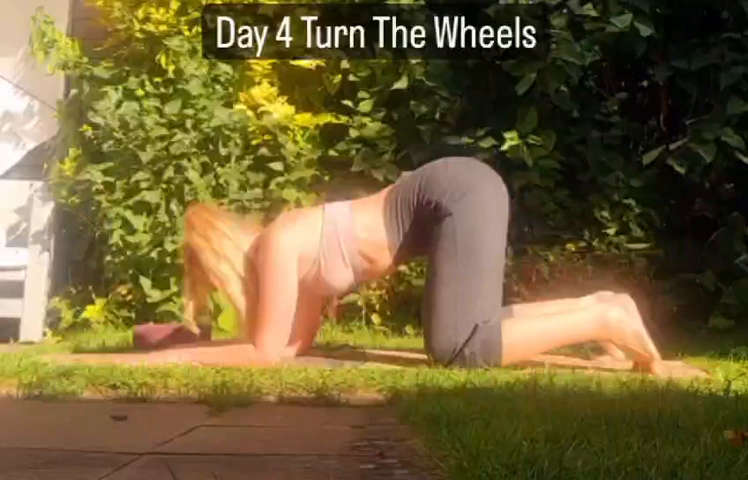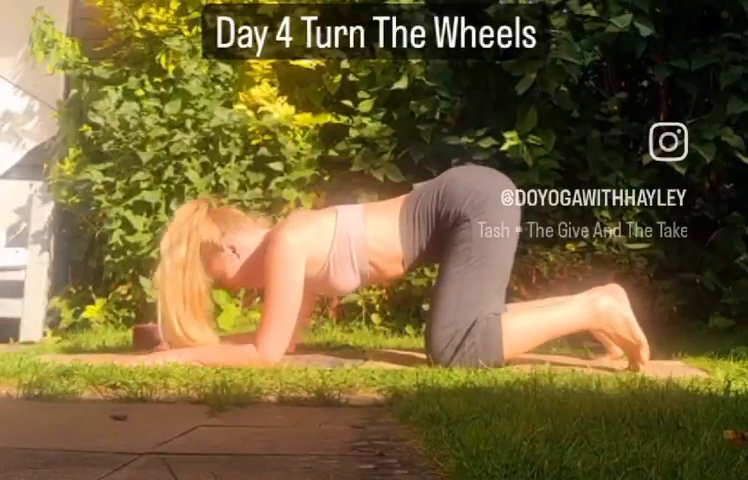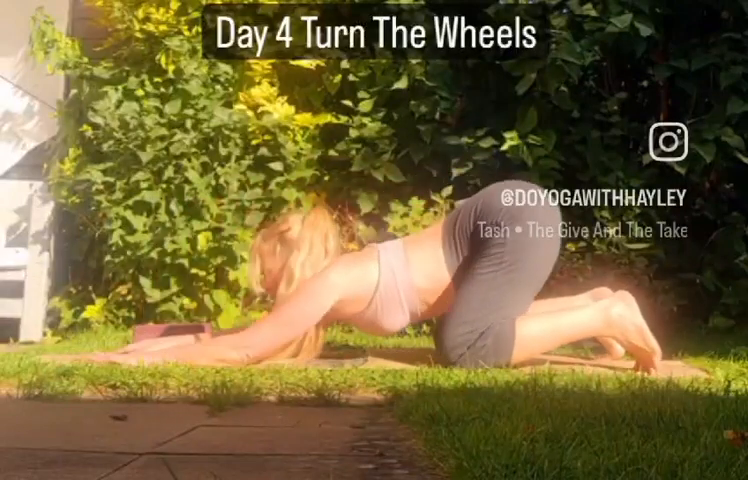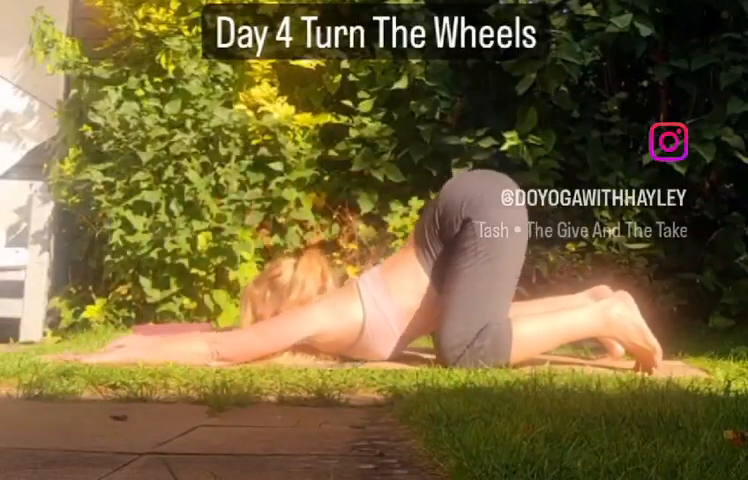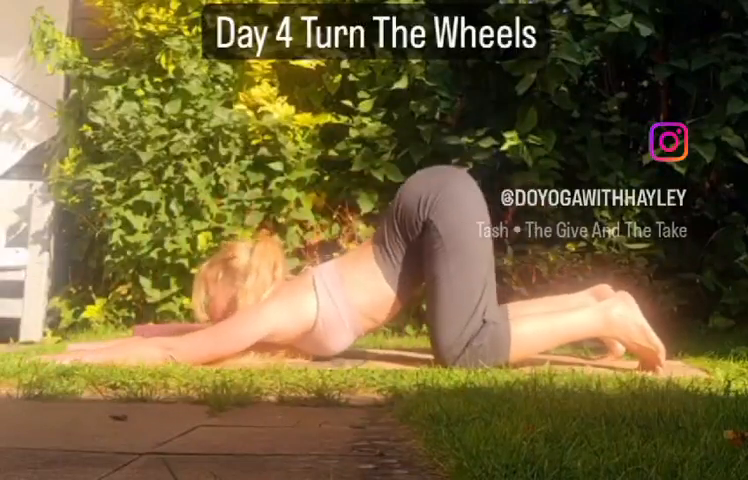
dt=1s
person 1, frame 1
left shoulder: (277, 248)
right shoulder: (296, 255)
left elbow: (267, 353)
right elbow: (293, 344)
left wrist: (186, 357)
right wrist: (188, 339)
left hip: (459, 192)
right hip: (459, 191)
left knee: (457, 348)
right knee: (467, 325)
left ankle: (606, 320)
right ankle: (593, 304)
person 1, frame 2
left shoulder: (285, 246)
right shoulder: (295, 246)
left elbow: (267, 354)
right elbow: (284, 336)
left wrist: (186, 355)
right wrist: (190, 341)
left hip: (478, 202)
right hip: (472, 199)
left knee: (453, 348)
right knee: (470, 327)
left ankle: (595, 311)
right ankle: (594, 300)
person 1, frame 3
left shoulder: (331, 283)
right shoulder: (337, 282)
left elbow: (239, 350)
right elbow: (254, 336)
left wrist: (148, 359)
right wrist: (166, 341)
left hip: (518, 217)
right hip: (506, 216)
left knee: (465, 346)
right knee: (480, 323)
left ankle: (602, 317)
right ankle: (595, 301)
person 1, frame 4
left shoulder: (317, 320)
right shoulder: (329, 311)
left elbow: (217, 350)
right elbow: (226, 334)
left wrist: (120, 357)
right wrist: (142, 341)
left hip: (482, 205)
right hip: (472, 208)
left knee: (465, 349)
right knee: (477, 325)
left ankle: (603, 317)
right ankle: (592, 300)
person 1, frame 5
left shoulder: (274, 313)
right shoulder: (282, 304)
left elbow: (175, 352)
right elbow: (203, 332)
left wrist: (95, 354)
right wrist: (138, 333)
left hip: (439, 201)
right hip: (436, 201)
left knee: (464, 349)
right knee: (473, 329)
left ankle: (605, 317)
right ankle: (594, 299)
